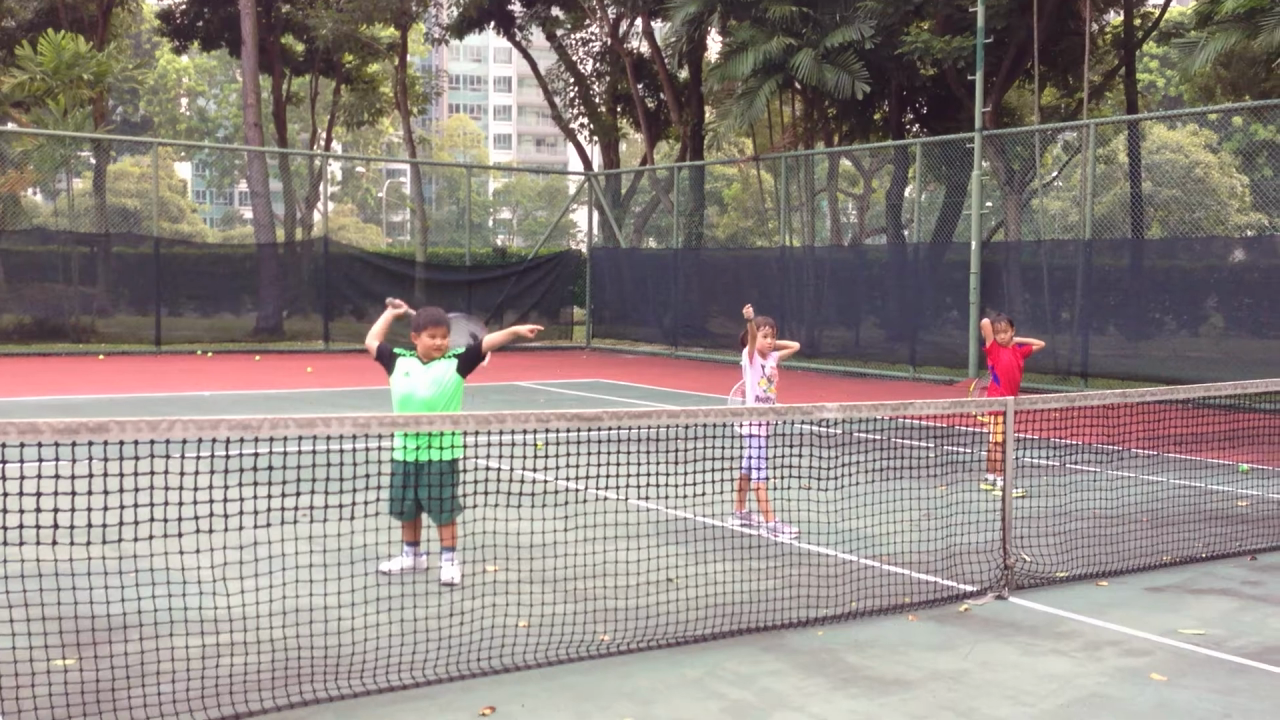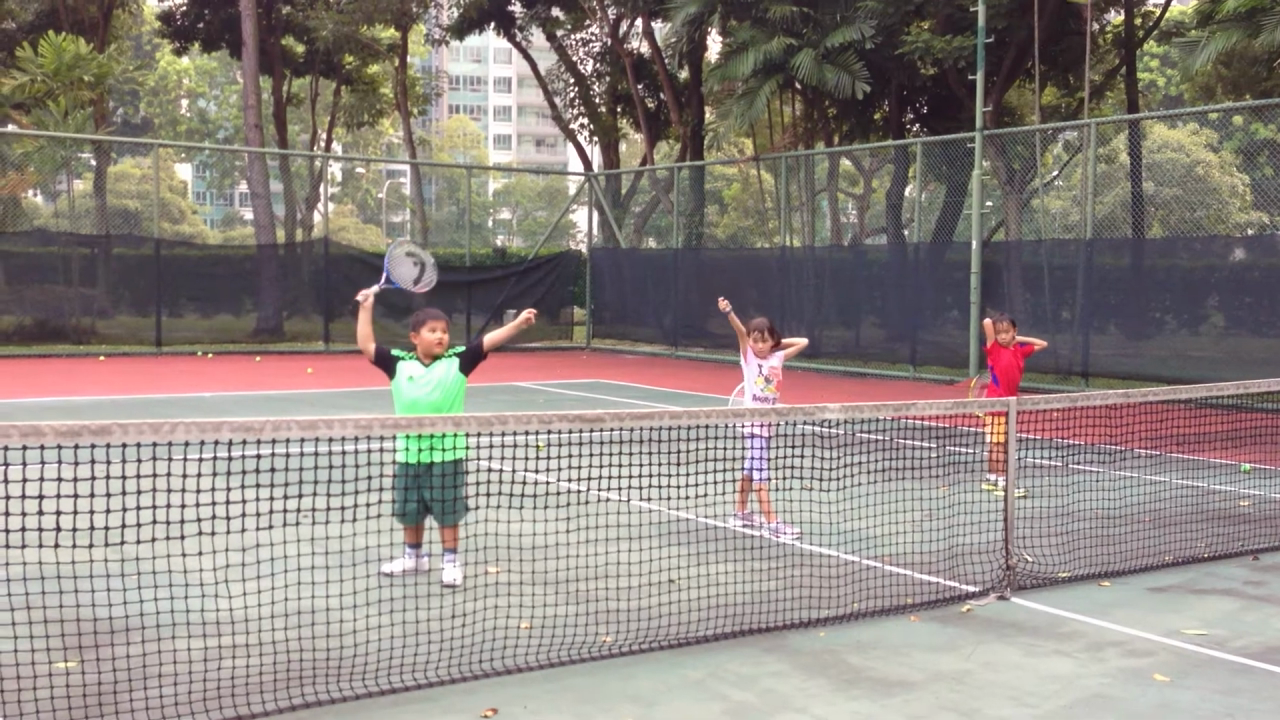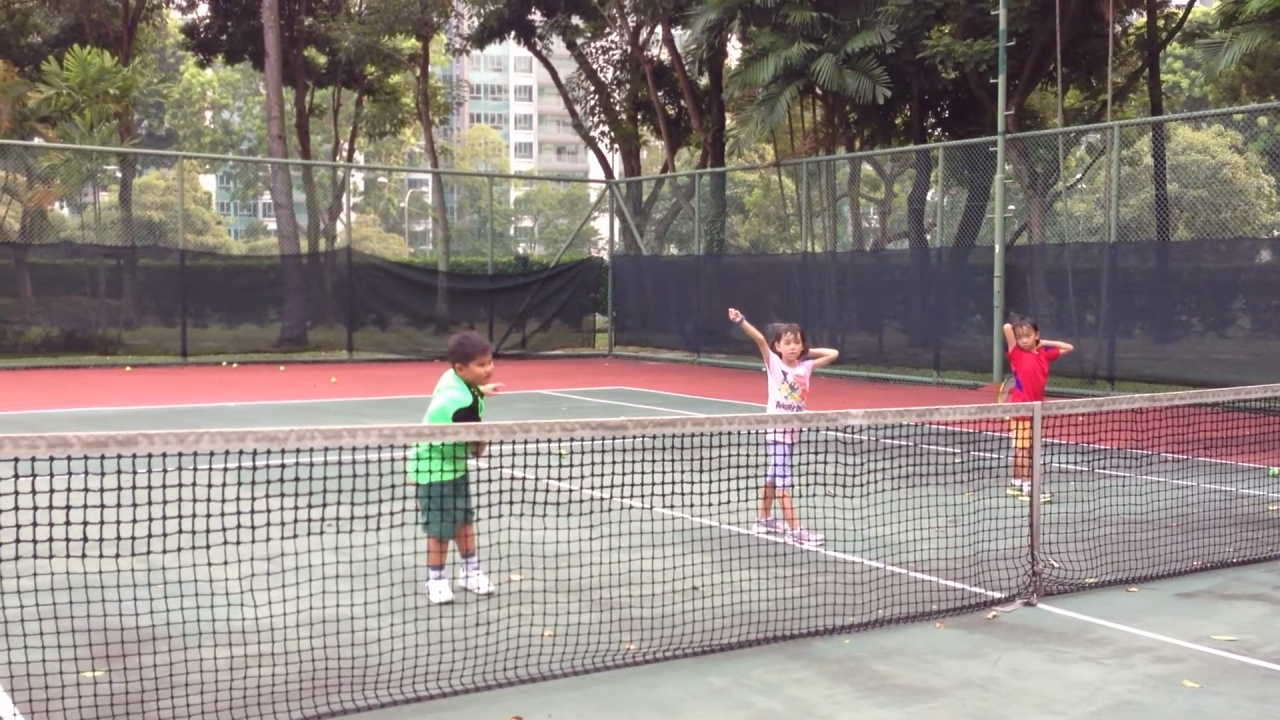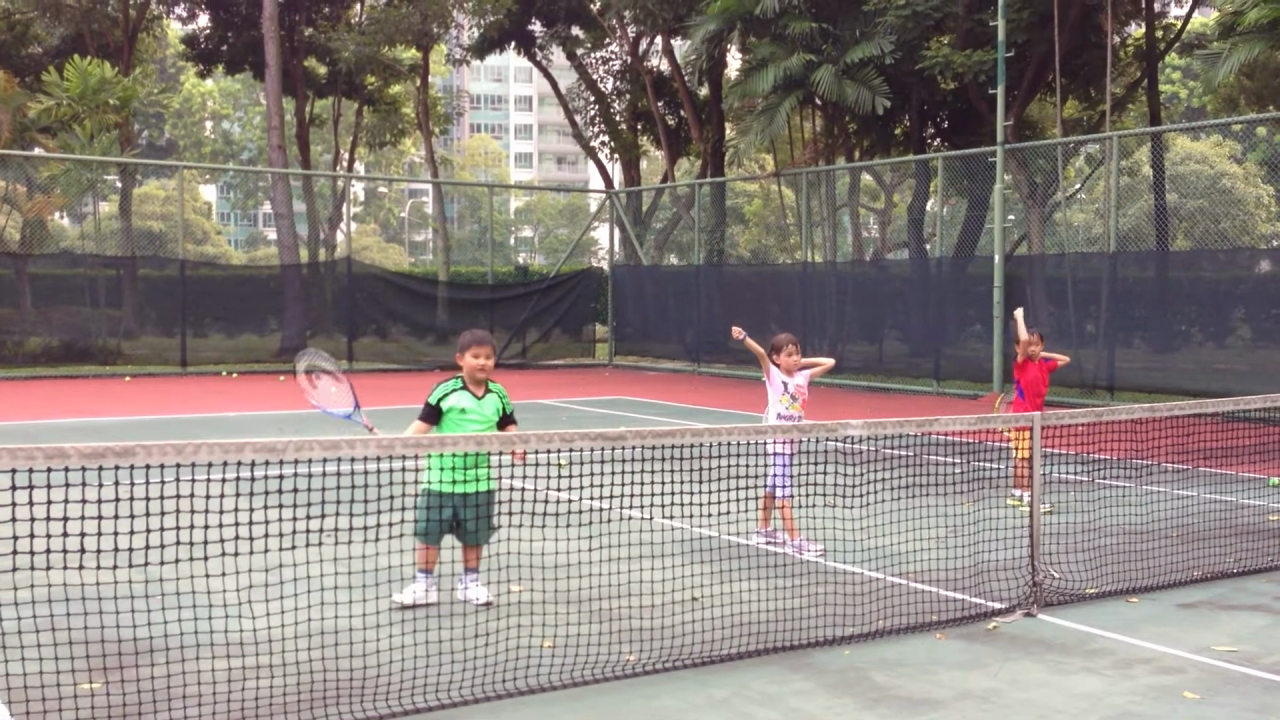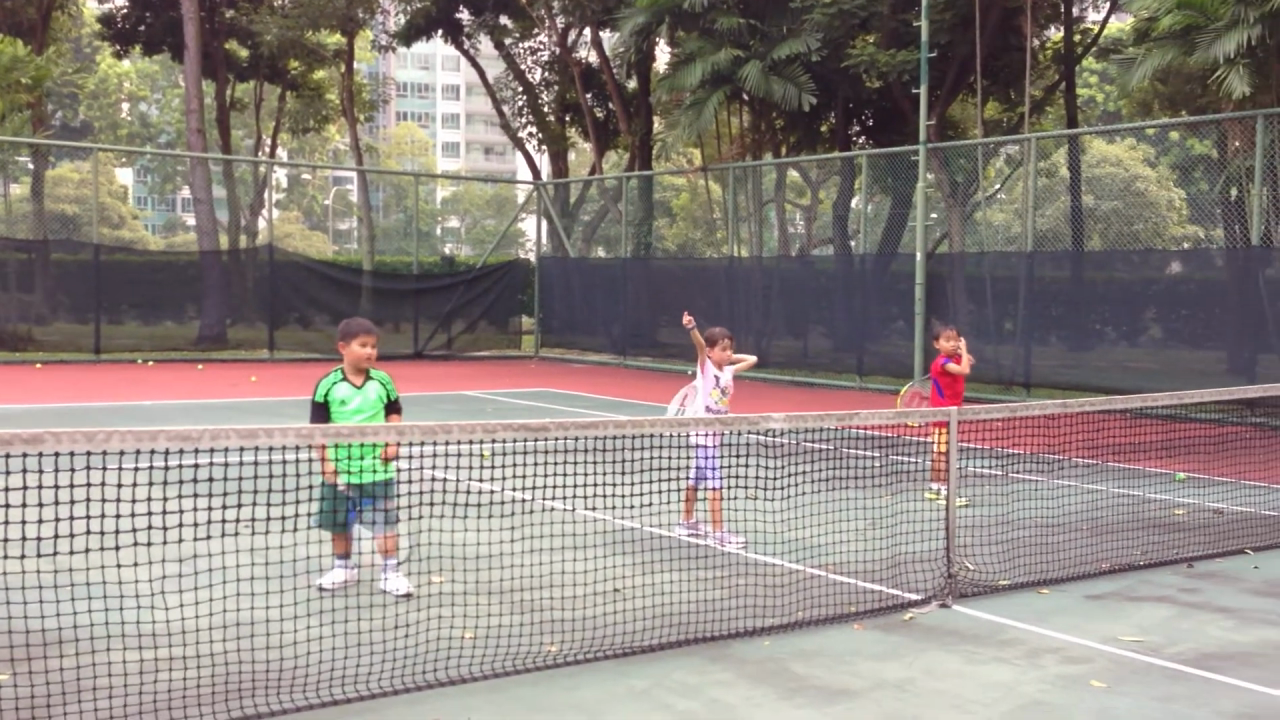
dt=1s
person 1, frame 1
left shoulder: (456, 362)
right shoulder: (399, 361)
left elbow: (486, 343)
right elbow: (371, 342)
left wrist: (515, 330)
right wrist: (391, 313)
left hip: (442, 451)
right hip: (405, 449)
left knee: (445, 510)
right knee: (407, 508)
left ankle: (449, 560)
right ankle: (412, 555)
person 1, frame 2
left shoulder: (458, 361)
right shoulder: (399, 363)
left elbow: (489, 340)
right elbow: (366, 345)
left wrist: (518, 323)
right wrist: (365, 308)
left hip: (446, 452)
right hip: (409, 452)
left knee: (448, 511)
right knee: (410, 510)
left ankle: (451, 562)
right ankle: (414, 556)
person 1, frame 3
left shoulder: (454, 378)
right shoulder: (464, 403)
right elbow: (476, 440)
left wrist: (482, 389)
right wrist: (477, 450)
left hip: (453, 462)
right hip: (434, 466)
left knee: (464, 519)
right knee: (442, 525)
left ankle: (471, 571)
right ankle: (437, 578)
person 1, frame 4
left shoulder: (498, 395)
right shoulder: (445, 391)
left elbow: (508, 425)
right elbow: (426, 421)
left hip: (479, 478)
right hip: (442, 476)
left knee: (475, 534)
right knee: (429, 531)
left ankle: (470, 583)
right ankle: (423, 585)
person 1, frame 5
left shoulder: (382, 381)
right shoulder: (327, 385)
left elbow: (394, 414)
right elbow: (318, 427)
left wrist: (392, 442)
right wrist: (325, 462)
left hip: (376, 467)
right hip: (340, 468)
left knee: (384, 521)
right knee: (339, 522)
left ankle: (391, 572)
right ankle: (343, 568)
person 2, frame 1
left shoulder: (772, 358)
right shoulder: (750, 356)
left elbow: (794, 346)
right elbow: (752, 337)
left wrist: (773, 343)
right wrist: (750, 319)
left hip: (764, 420)
right hip: (754, 420)
left knee: (748, 469)
right knee: (759, 474)
left ankle: (739, 513)
right ankle: (769, 522)
person 2, frame 2
left shoulder: (777, 358)
right shoulder: (748, 357)
left elbow: (803, 342)
right elbow: (740, 332)
left wrist: (776, 343)
right wrist: (728, 312)
left hip: (768, 422)
right hip: (754, 422)
left knee: (750, 470)
right knee: (760, 474)
left ankle: (740, 514)
right ankle: (771, 523)
person 2, frame 3
left shoulder: (805, 367)
right shoulder: (774, 364)
left elbow: (833, 354)
right elbow: (759, 339)
left wrist: (808, 351)
right wrist: (740, 320)
left hip: (792, 429)
right hip: (777, 429)
left knee: (773, 476)
right knee: (783, 479)
left ankle: (763, 520)
right ankle: (794, 529)
person 2, frame 4
left shoulder: (802, 376)
right shoulder: (773, 375)
left elbow: (830, 362)
right elbow: (760, 354)
left wrist: (804, 362)
right wrist: (743, 337)
left hip: (791, 440)
right hip: (778, 440)
left knee: (773, 486)
right knee: (784, 490)
left ankle: (763, 530)
right ankle: (794, 540)
person 2, frame 5
left shoulder: (728, 371)
right shoulder: (705, 368)
left elbow: (752, 359)
right elbow: (700, 345)
left wrist: (730, 358)
right wrist: (691, 327)
left hip: (713, 432)
right hip: (704, 432)
left knee: (696, 479)
right knee: (714, 482)
left ankle: (687, 522)
right ankle: (718, 532)
person 3, frame 1
left shoulder: (1019, 350)
right shoulder: (993, 349)
left elbow: (1041, 344)
right elbow: (985, 323)
left wrist: (1017, 340)
right wrist: (988, 335)
left knee: (995, 443)
right knee: (998, 443)
left ankle: (990, 478)
right ankle: (1000, 482)
person 3, frame 2
left shoulder: (1019, 350)
right shoulder: (994, 349)
left elbow: (1043, 344)
right elbow: (987, 322)
left wrist: (1019, 339)
right wrist: (992, 327)
left knee: (996, 444)
right knee: (998, 444)
left ankle: (991, 478)
right ankle: (1002, 482)
person 3, frame 3
left shoulder: (1044, 354)
right shoulder: (1016, 354)
left elbow: (1068, 347)
right elbow: (1007, 327)
left wrist: (1044, 342)
right wrist: (1012, 328)
left knee: (1022, 449)
right knee: (1023, 449)
left ankle: (1016, 484)
right ankle: (1027, 488)
person 3, frame 4
left shoulder: (1044, 365)
right shoulder: (1021, 363)
left elbow: (1066, 360)
right elbow: (1024, 340)
left wrist: (1043, 354)
right wrist: (1019, 317)
left knee: (1021, 458)
right knee: (1024, 458)
left ankle: (1017, 493)
right ankle: (1027, 497)
person 3, frame 5
left shoulder: (953, 360)
right shoulder: (943, 362)
left elbow: (970, 361)
right elbow: (965, 370)
left wrist: (961, 351)
right wrist: (963, 350)
left knee: (939, 452)
right knee: (943, 453)
left ankle: (935, 487)
right ankle: (944, 491)
